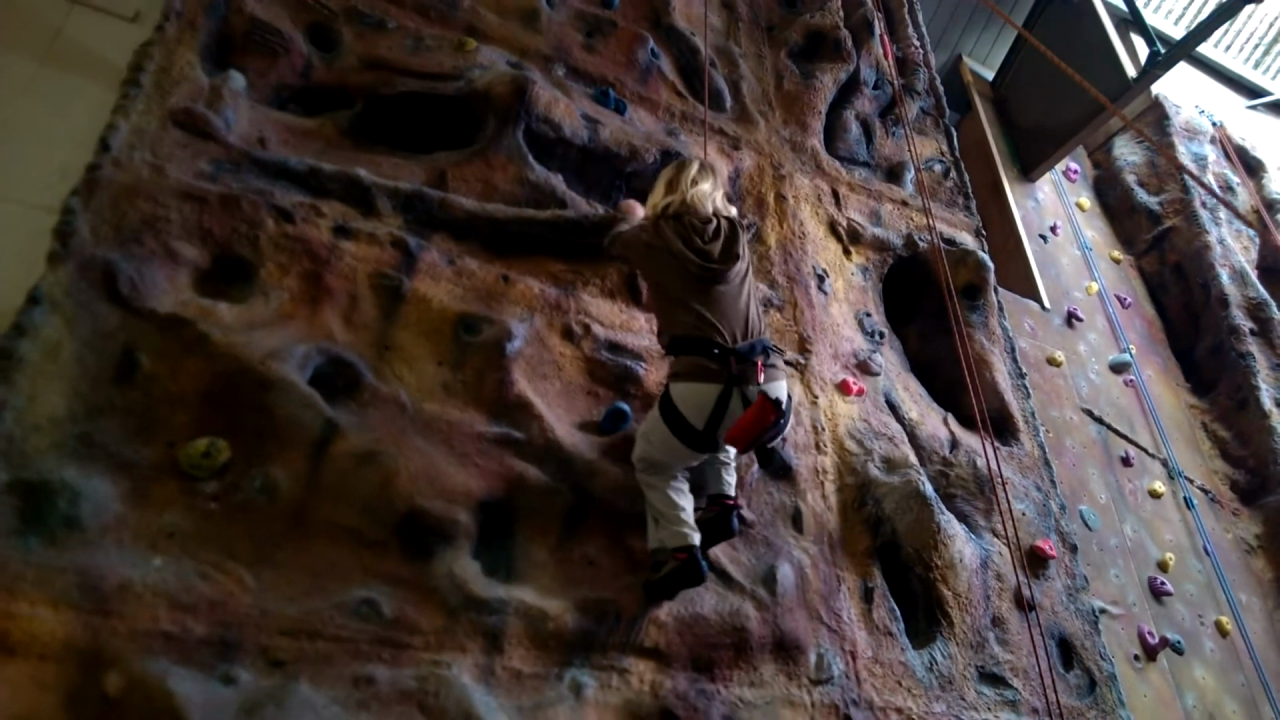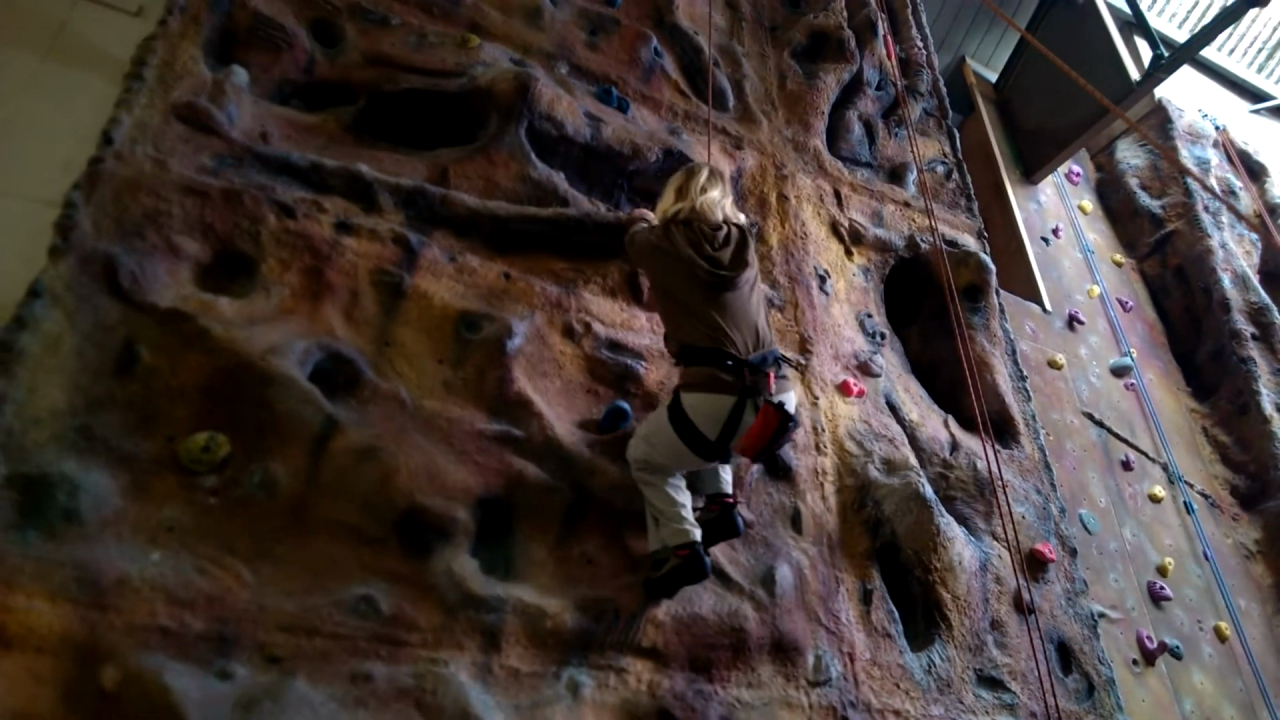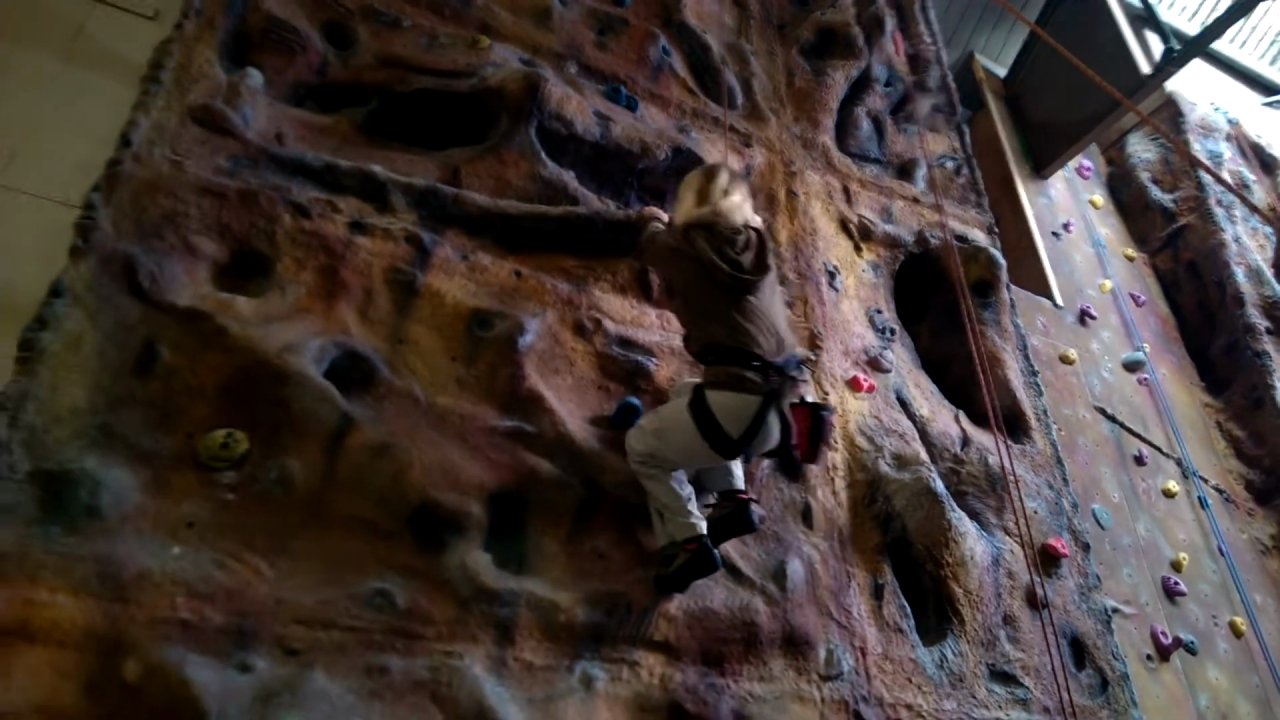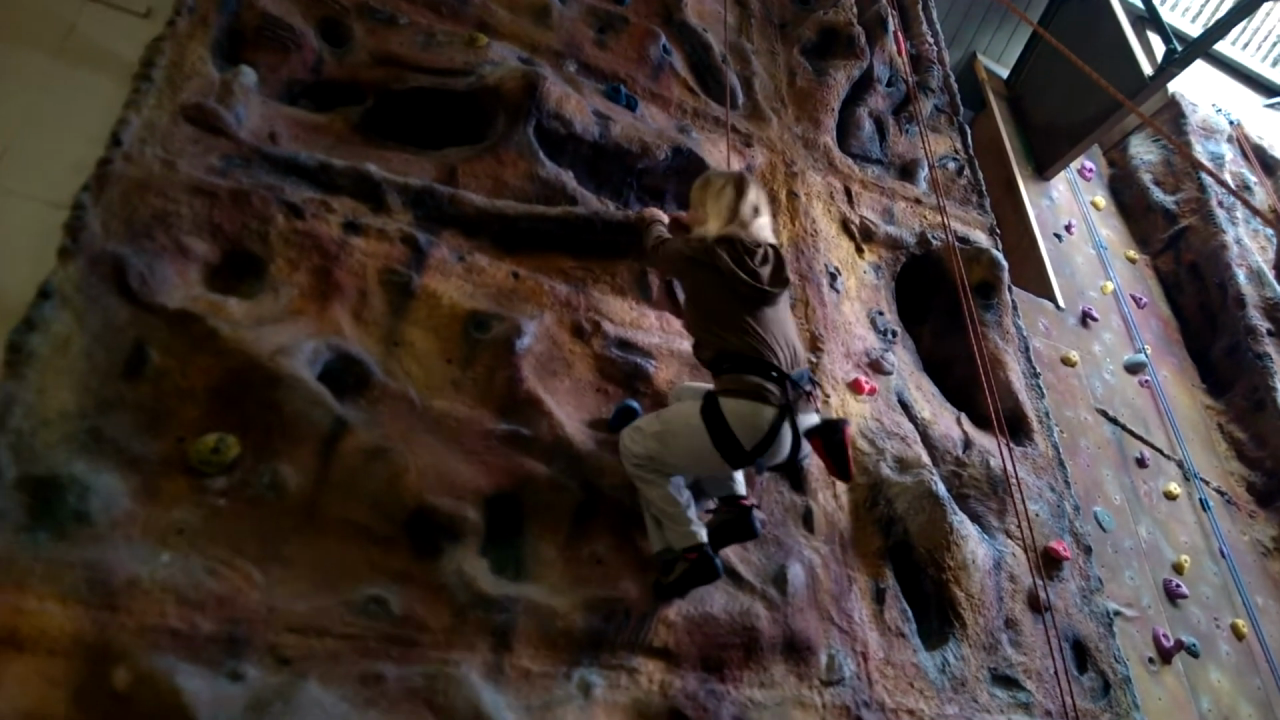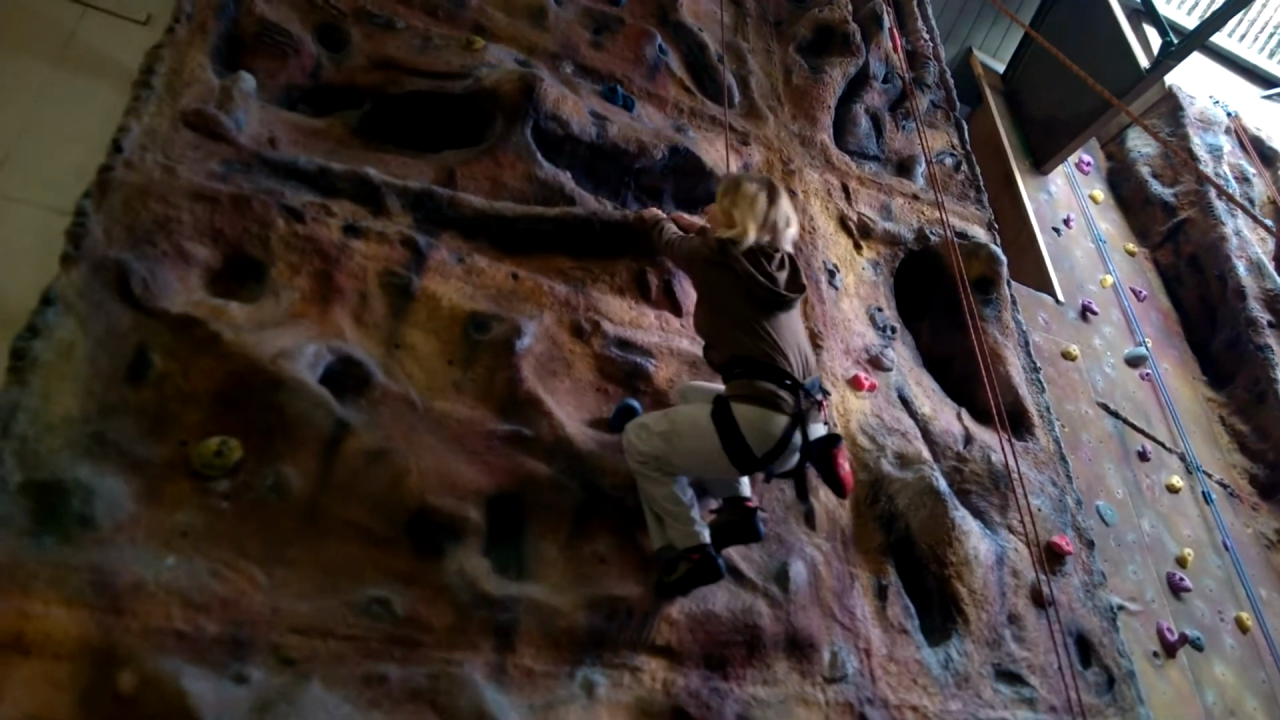
dt=0.2s
person 1, frame 1
left shoulder: (653, 236)
right shoulder: (733, 234)
left elbow: (616, 243)
left wrist: (634, 219)
left hip: (702, 389)
right hip: (768, 395)
left knee: (653, 462)
left ankle: (681, 551)
right ankle: (722, 504)
person 1, frame 2
left shoulder: (661, 242)
right shoulder: (741, 241)
left elbow: (636, 239)
left wrist: (642, 220)
left hip: (716, 401)
right hip: (777, 403)
left knee: (645, 458)
right knee: (697, 415)
left ankle: (683, 547)
right ankle: (720, 502)
person 1, frame 3
left shoulder: (682, 245)
right shoulder: (757, 244)
left elbow: (651, 243)
left wrist: (656, 220)
left hip: (739, 404)
right hip: (790, 407)
left knee: (642, 447)
right knee: (689, 398)
left ankle: (690, 542)
right ankle: (733, 499)
person 1, frame 4
left shoulder: (698, 255)
right shoulder: (768, 257)
left elbow: (657, 249)
left wrist: (656, 222)
right wrist: (690, 227)
left hip: (752, 416)
right hip: (799, 423)
left knee: (637, 446)
right knee: (687, 402)
left ankle: (691, 551)
right ankle: (736, 505)
person 1, frame 5
left shoulder: (713, 257)
right shoulder: (781, 262)
left elbow: (671, 243)
left wrist: (658, 220)
right wrist: (699, 226)
left hip: (761, 423)
right hip: (806, 428)
left knee: (640, 441)
right knee: (689, 398)
left ankle: (693, 552)
right ankle: (739, 508)
